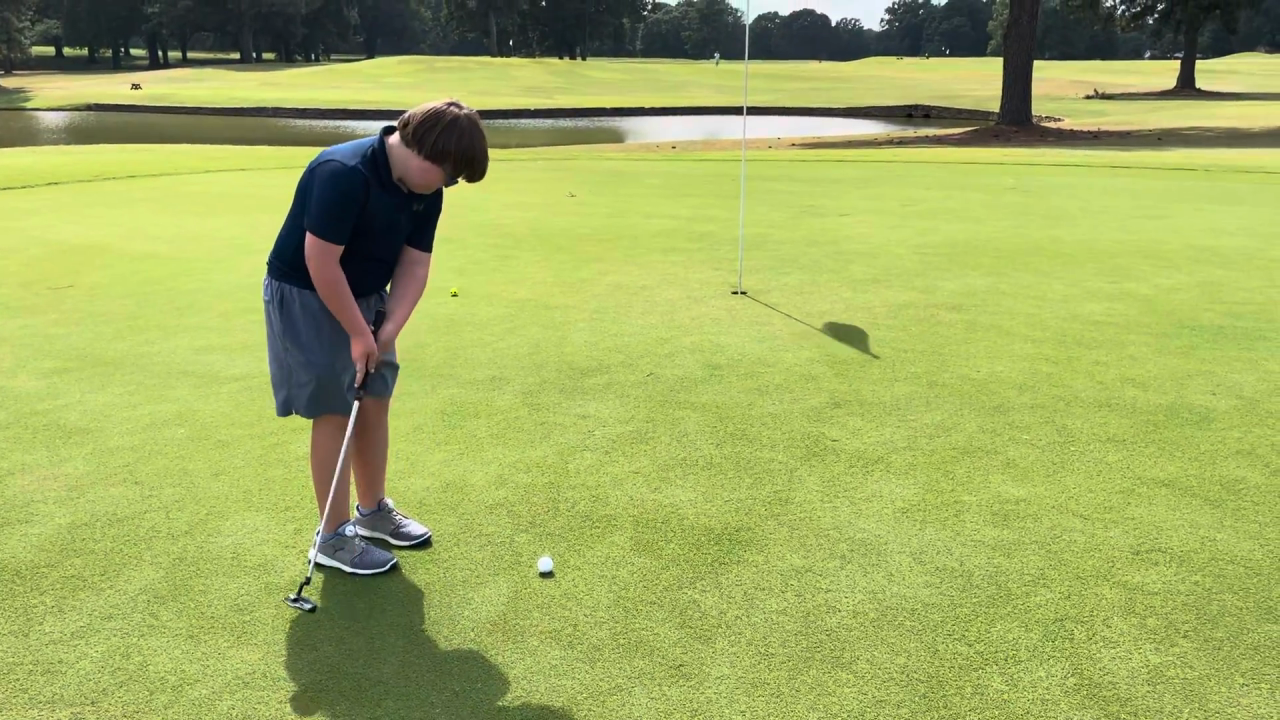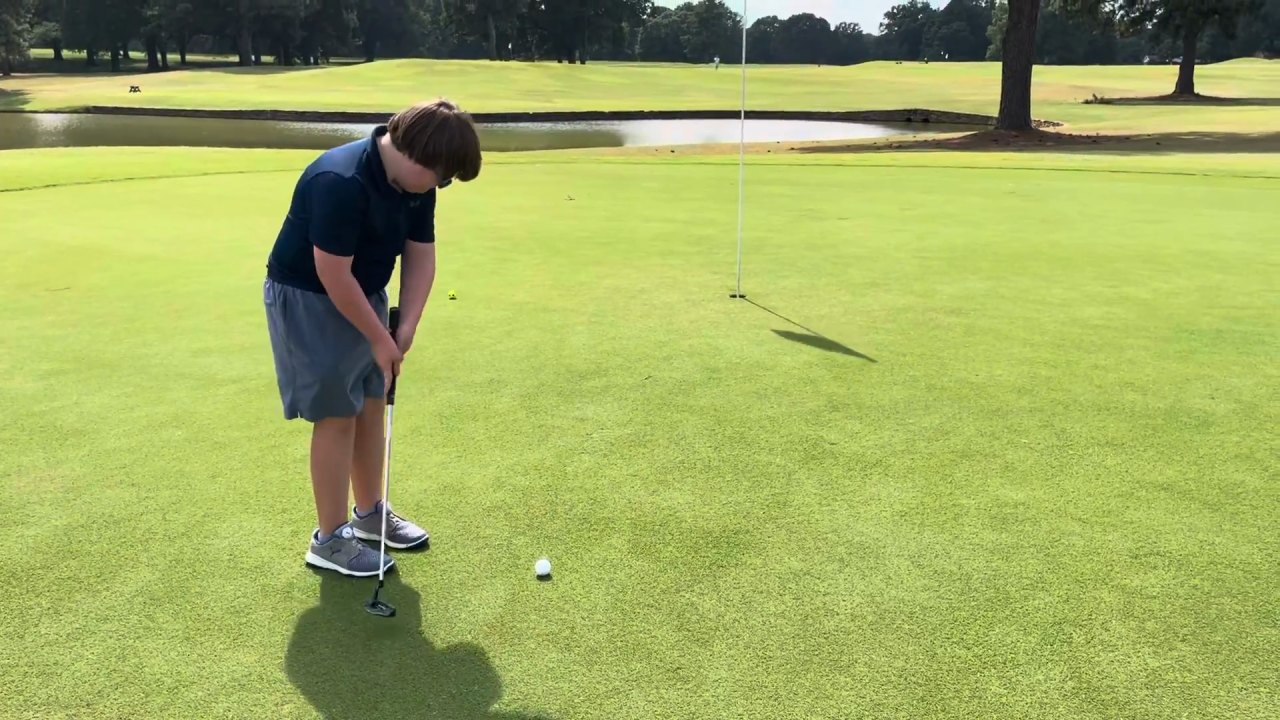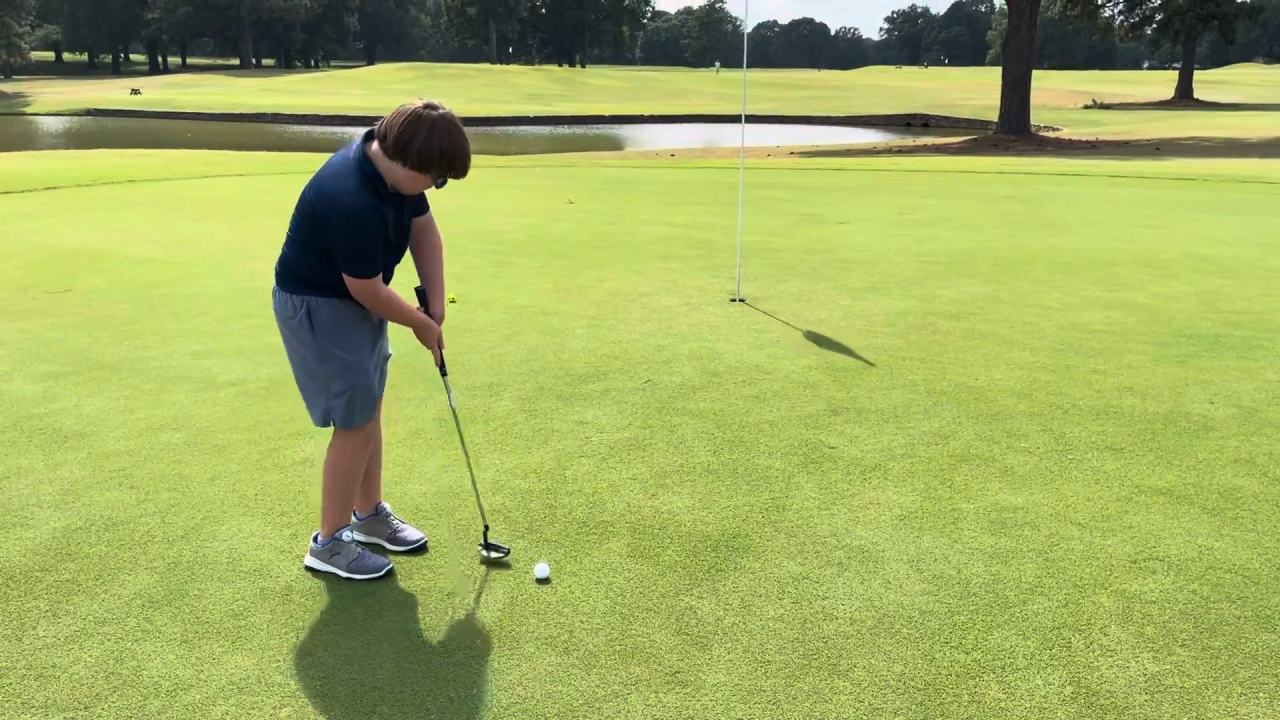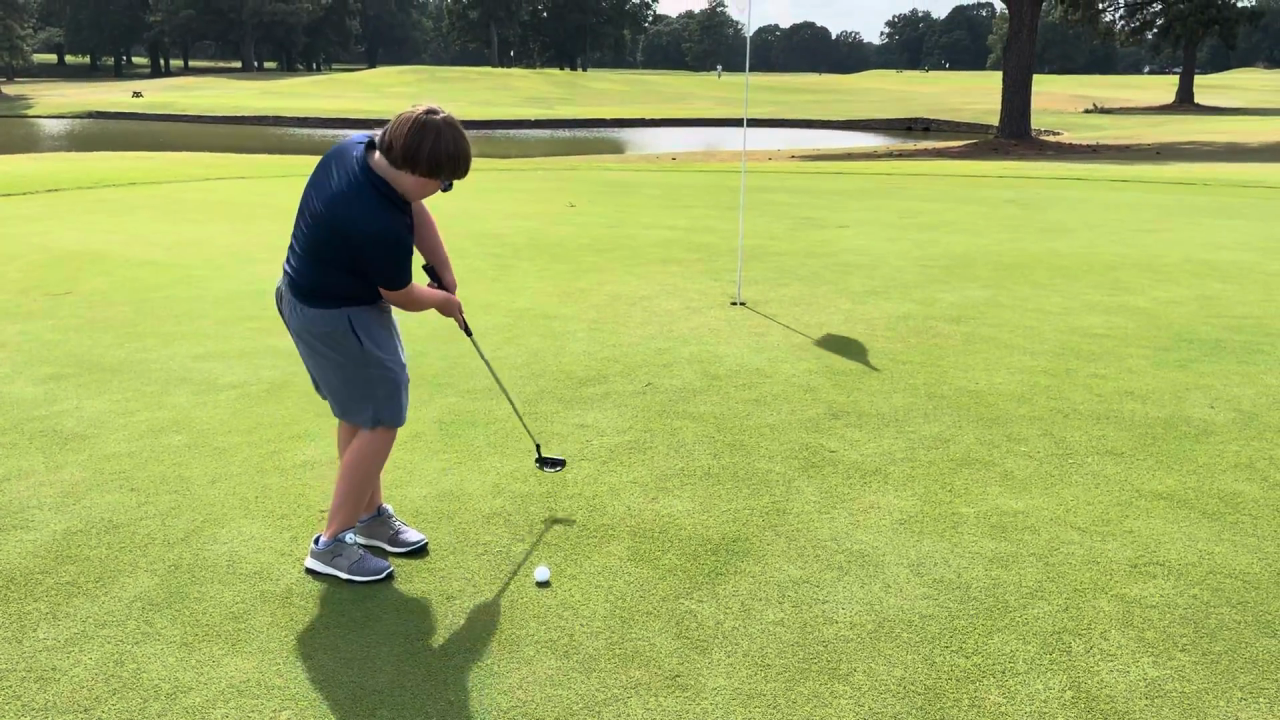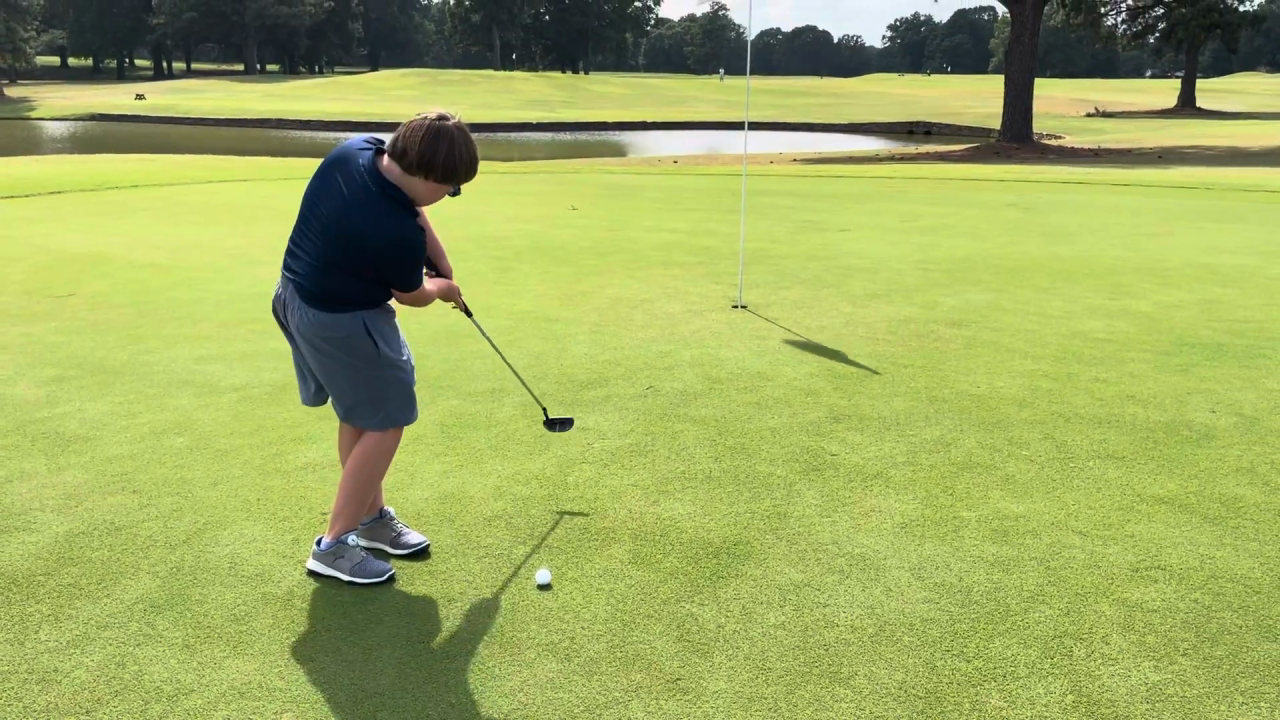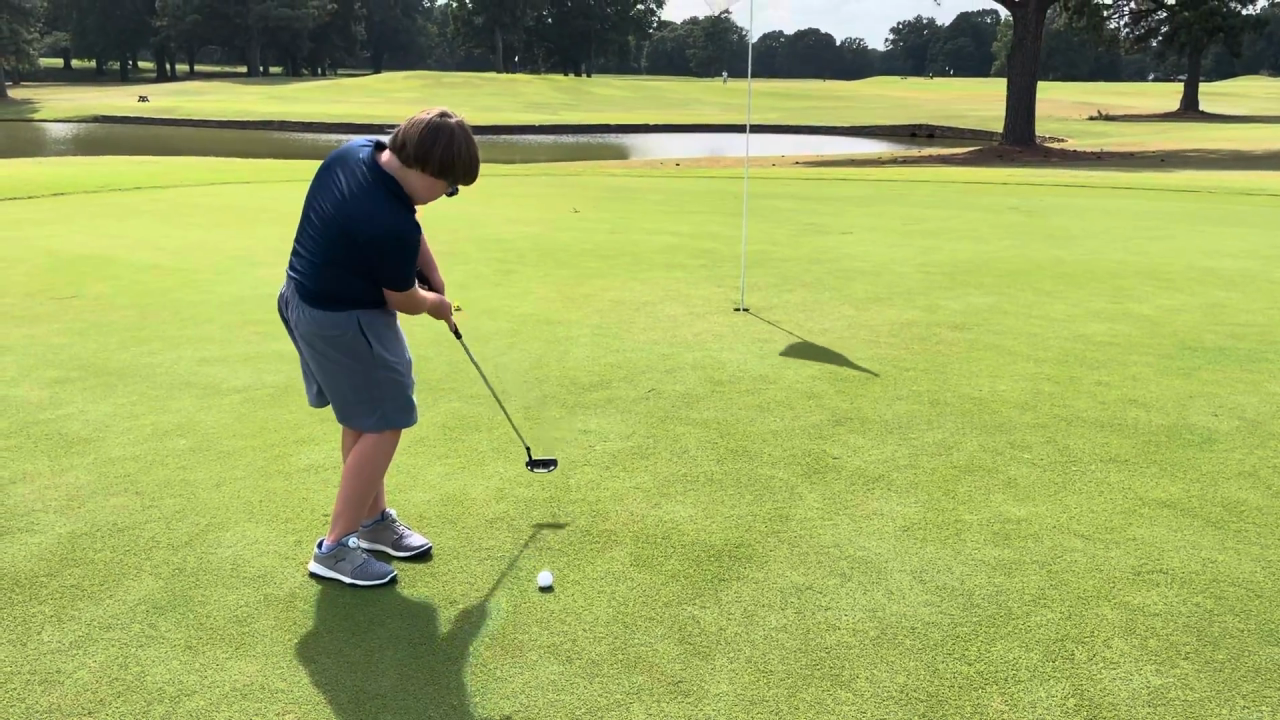
dt=0.2s
person 1, frame 1
left shoulder: (424, 189)
right shoulder: (343, 174)
left elbow: (414, 263)
right elbow: (321, 263)
left wrist: (389, 330)
right wrist: (357, 333)
left hip: (366, 296)
right hip: (305, 298)
left knee: (374, 403)
right knee: (335, 413)
left ankle: (373, 510)
right ankle: (333, 537)
person 1, frame 2
left shoulder: (416, 187)
right shoulder: (341, 182)
left elbow: (420, 256)
right elbow: (332, 274)
left wrist: (406, 329)
right wrist: (377, 338)
left hip: (363, 296)
right hip: (308, 300)
left knee: (371, 405)
right knee: (337, 415)
left ankle: (370, 513)
right ankle: (329, 539)
person 1, frame 3
left shoulder: (399, 175)
right shoulder: (351, 203)
left elbow: (423, 229)
right elbow: (368, 291)
left wrist: (436, 303)
right wrist: (419, 324)
left hip: (356, 297)
right hip: (317, 305)
left knee: (367, 407)
right knee: (354, 418)
left ankle: (369, 514)
right ankle: (330, 541)
person 1, frame 4
left shoulder: (362, 149)
right shoulder: (378, 225)
left elbow: (415, 212)
right elbow: (401, 296)
left wrist: (446, 274)
right wrist: (440, 300)
left hip: (318, 296)
right hip: (334, 314)
left knee: (362, 411)
right knee: (380, 419)
left ankle: (369, 516)
right ankle: (332, 543)
person 1, frame 5
left shoulder: (359, 151)
right shoulder: (396, 233)
right elbow: (410, 295)
left wrist: (443, 264)
right wrist: (442, 288)
left hip: (302, 296)
right hip: (342, 319)
left knee: (360, 414)
right knee: (386, 422)
left ankle: (371, 518)
right ankle: (333, 545)
person 1, frame 6
left shoulder: (359, 152)
right shoulder: (389, 225)
right elbow: (401, 300)
left wrist: (433, 277)
right wrist: (435, 303)
left hip: (309, 299)
right hip: (342, 318)
left knee: (363, 417)
right knee: (383, 424)
left ankle: (373, 519)
right ankle: (335, 547)
